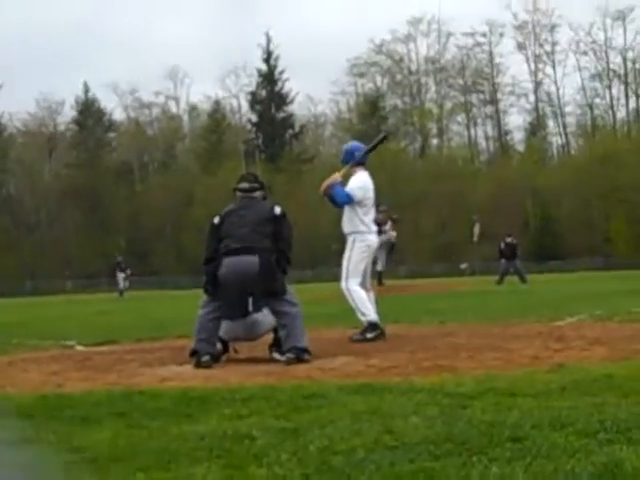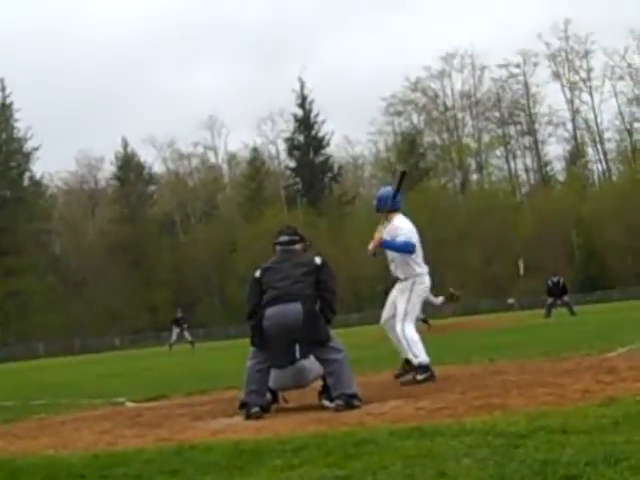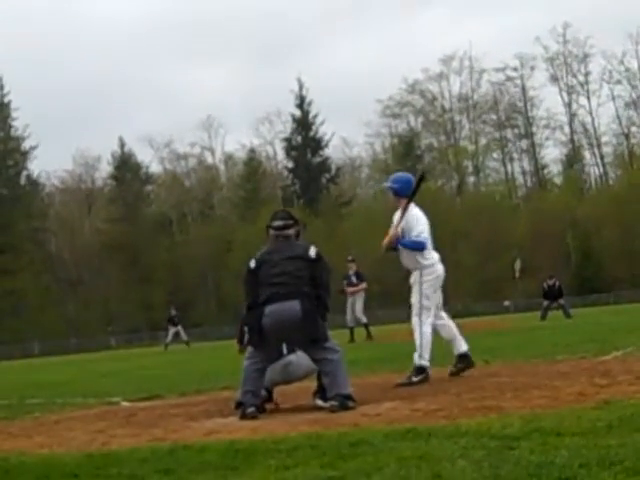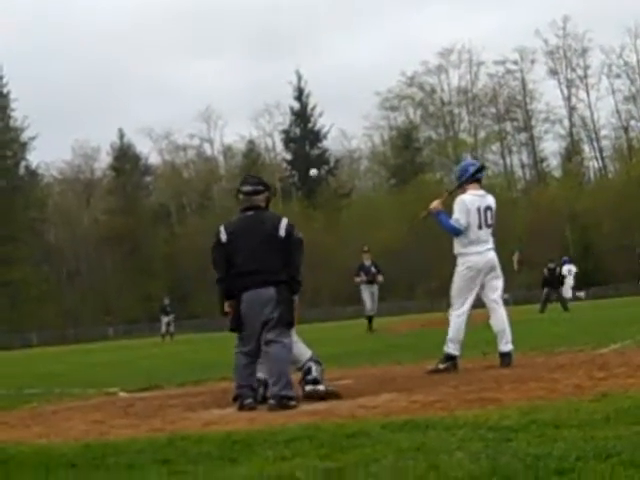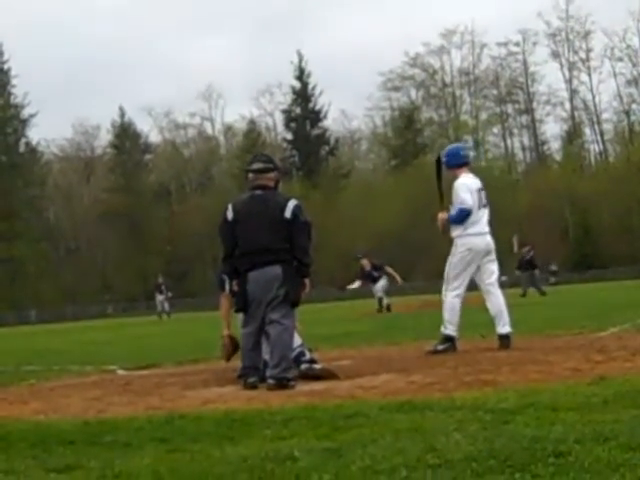
dt=1s
person 1, frame 1
left shoulder: (223, 215)
right shoulder: (274, 211)
left elbow: (210, 251)
right elbow: (284, 245)
left wrist: (211, 278)
right wrist: (279, 272)
left hip: (227, 265)
right hip: (260, 263)
left knee: (210, 308)
right knee: (286, 306)
left ankle: (203, 352)
right ankle: (295, 350)
person 1, frame 2
left shoulder: (263, 269)
right shoulder: (315, 261)
left elbow: (252, 305)
right elbow: (328, 293)
left wrist: (257, 333)
right wrist: (324, 321)
left hip: (270, 316)
right hip: (302, 312)
left knee: (258, 359)
right knee: (332, 352)
left ankle: (253, 404)
right ankle: (344, 396)
person 1, frame 3
left shoulder: (258, 258)
right shoulder: (309, 251)
left elbow: (251, 295)
right elbow: (322, 287)
left wrist: (250, 325)
right wrist: (319, 316)
left hip: (267, 312)
right hip: (300, 309)
left knee: (255, 359)
right knee: (328, 352)
left ankle: (248, 404)
right ankle: (340, 397)
person 1, frame 4
left shoulder: (227, 229)
right shoulder: (281, 224)
left elbow: (222, 267)
right elbow: (293, 262)
left wrist: (228, 297)
right wrist: (293, 291)
left hip: (245, 295)
right hip: (275, 292)
left knee: (245, 347)
right knee: (277, 343)
left ankle: (245, 396)
right ankle: (280, 395)
person 1, frame 5
left shoulder: (234, 208)
right shoulder: (288, 205)
left elbow: (228, 246)
right elbow: (301, 243)
left wrist: (233, 275)
right wrist: (304, 273)
left hip: (249, 274)
right hip: (280, 272)
left knee: (250, 325)
right knee: (280, 322)
left ankle: (250, 375)
right ankle: (279, 375)
person 2, frame 1
left shoulder: (360, 180)
right shoulder: (360, 179)
left elbow: (344, 199)
right elbow: (342, 203)
left wrist: (335, 184)
right wrist: (329, 193)
left hip: (360, 238)
right hip: (366, 237)
left knee: (349, 284)
right knee: (362, 284)
left ankle: (373, 326)
right ankle: (372, 326)
person 2, frame 2
left shoulder: (401, 225)
right shoulder: (386, 225)
left elbow: (409, 247)
right elbow: (381, 245)
left wrist: (384, 242)
right wrist: (375, 246)
left hip: (414, 280)
right hip: (403, 281)
left knee: (403, 325)
right knee: (388, 321)
left ankle: (423, 368)
right ankle: (410, 360)
person 2, frame 3
left shoulder: (414, 215)
right shoulder: (399, 214)
left elbow: (421, 244)
right elbow: (401, 245)
left wrist: (397, 240)
right wrist: (390, 242)
left hip: (427, 271)
right hip: (425, 270)
left knee: (421, 319)
right knee: (437, 315)
left ankle: (421, 369)
right ankle: (462, 355)
person 2, frame 4
left shoulder: (463, 200)
right shoulder: (490, 199)
left elbow: (456, 229)
left wrist: (438, 212)
left hip: (469, 260)
right hip: (489, 257)
left knee: (459, 309)
right knee: (496, 304)
left ankle: (451, 356)
right ankle: (506, 352)
person 2, frame 5
left shoulder: (462, 183)
right shoulder: (477, 182)
left elbow: (465, 212)
left wrist: (447, 218)
right wrist: (451, 218)
left hip: (467, 242)
right hip: (485, 239)
left knee: (452, 290)
right knee: (491, 287)
left ankle: (449, 338)
right ankle: (504, 334)
